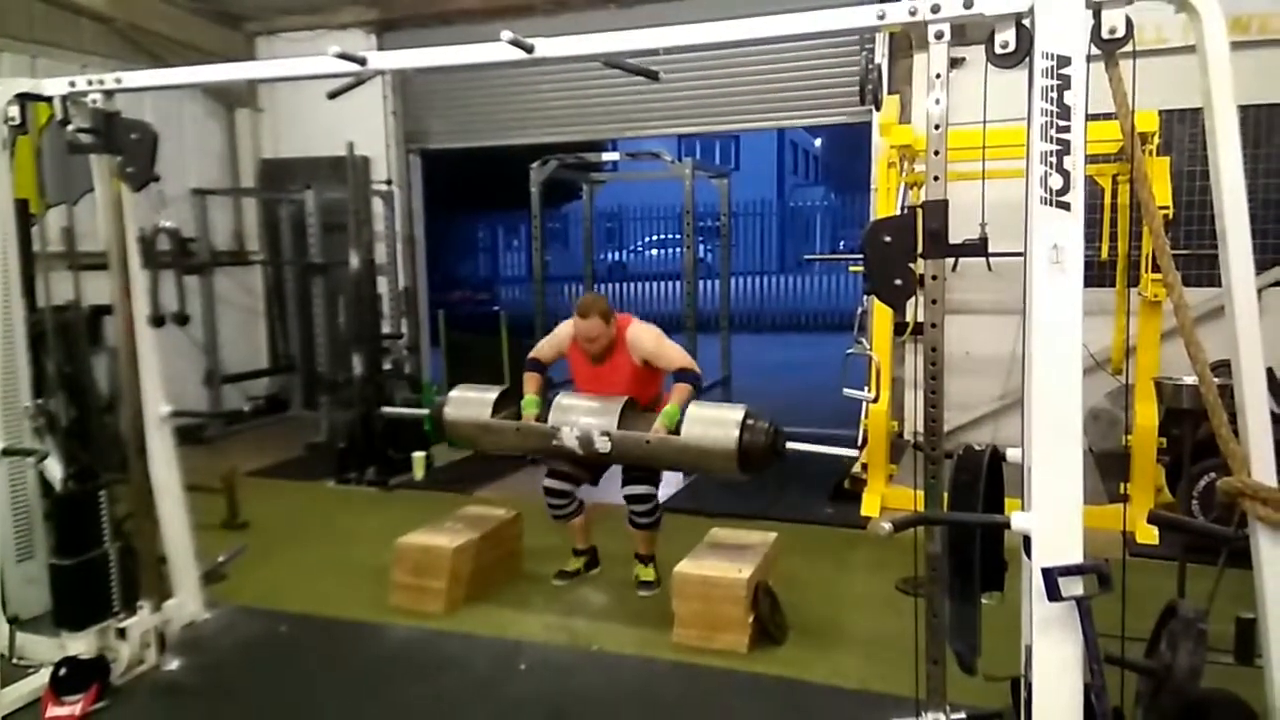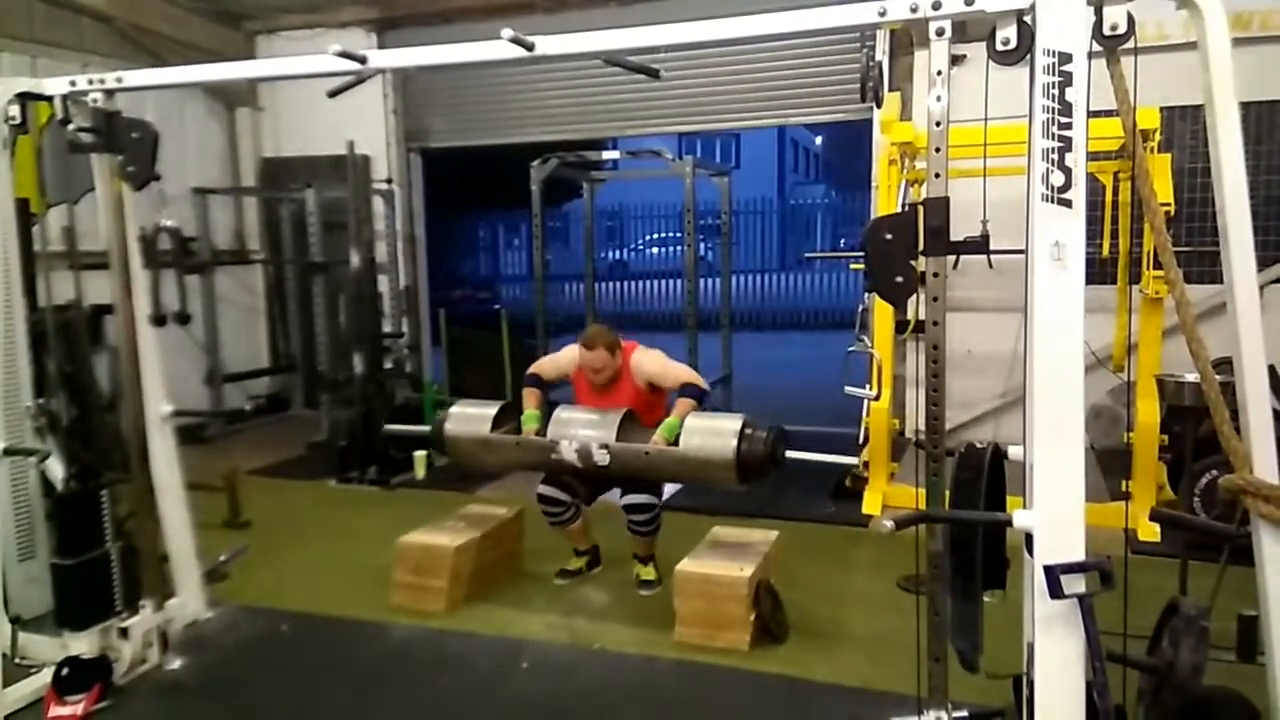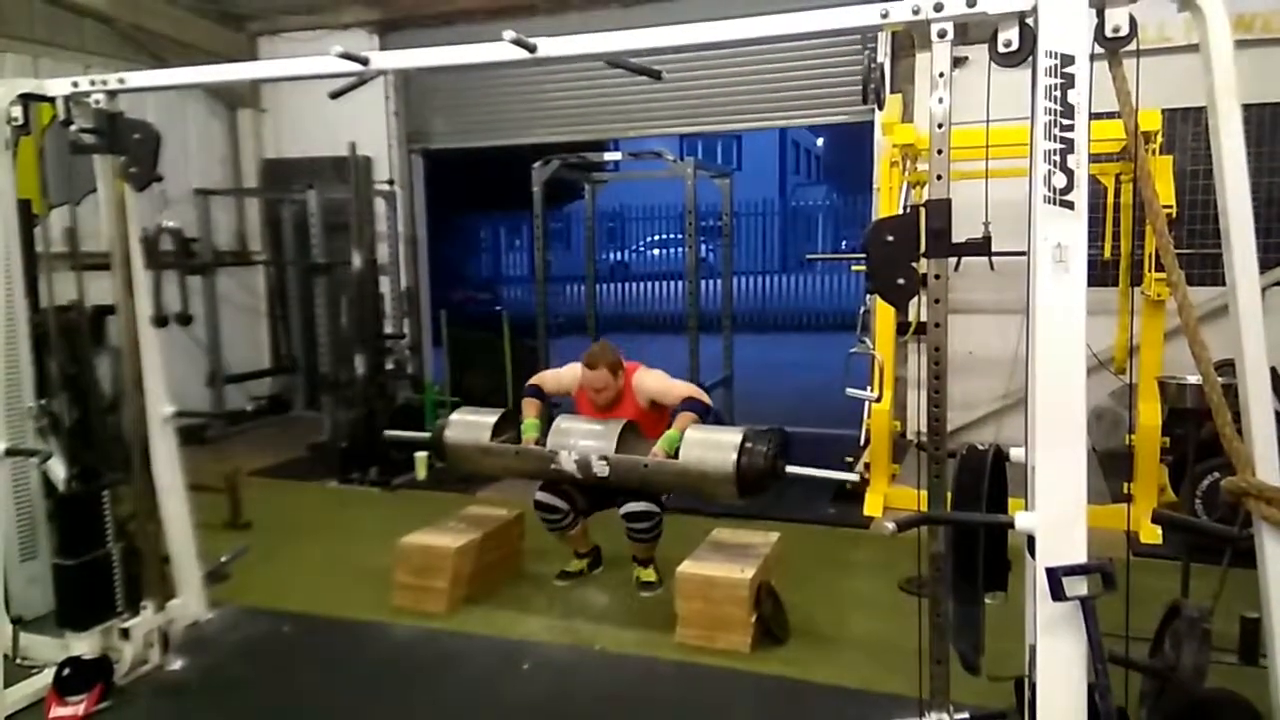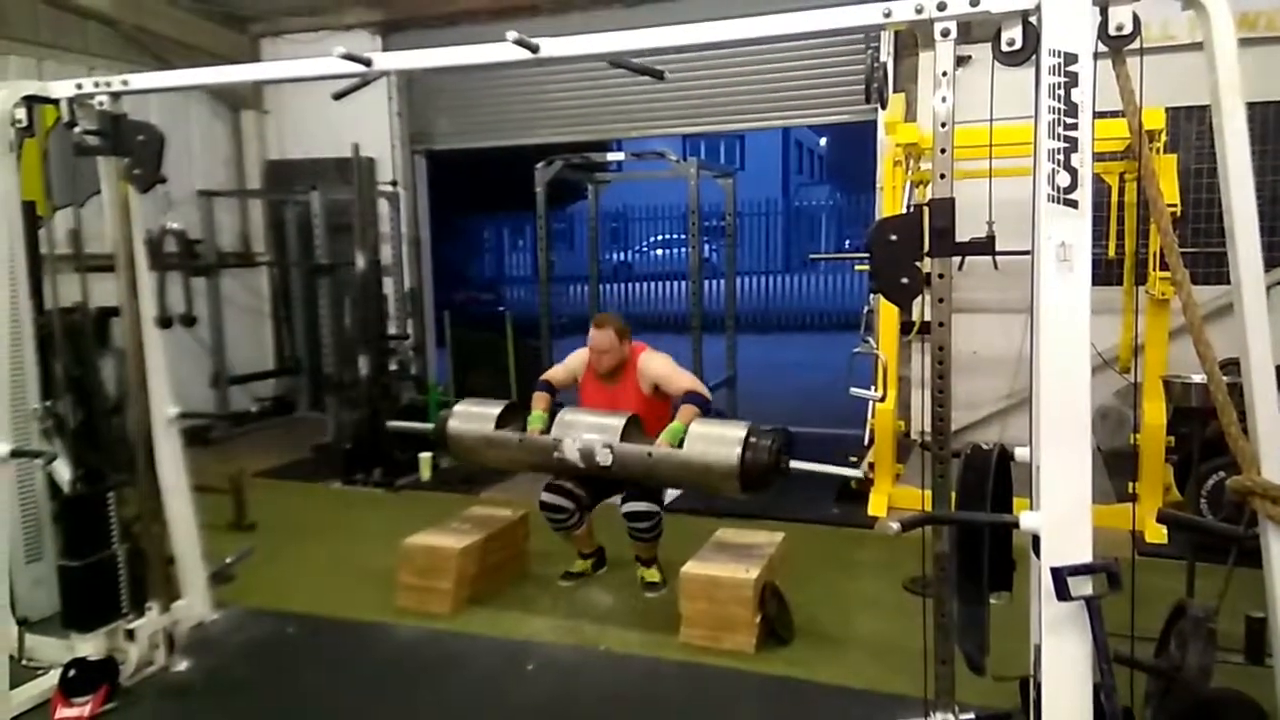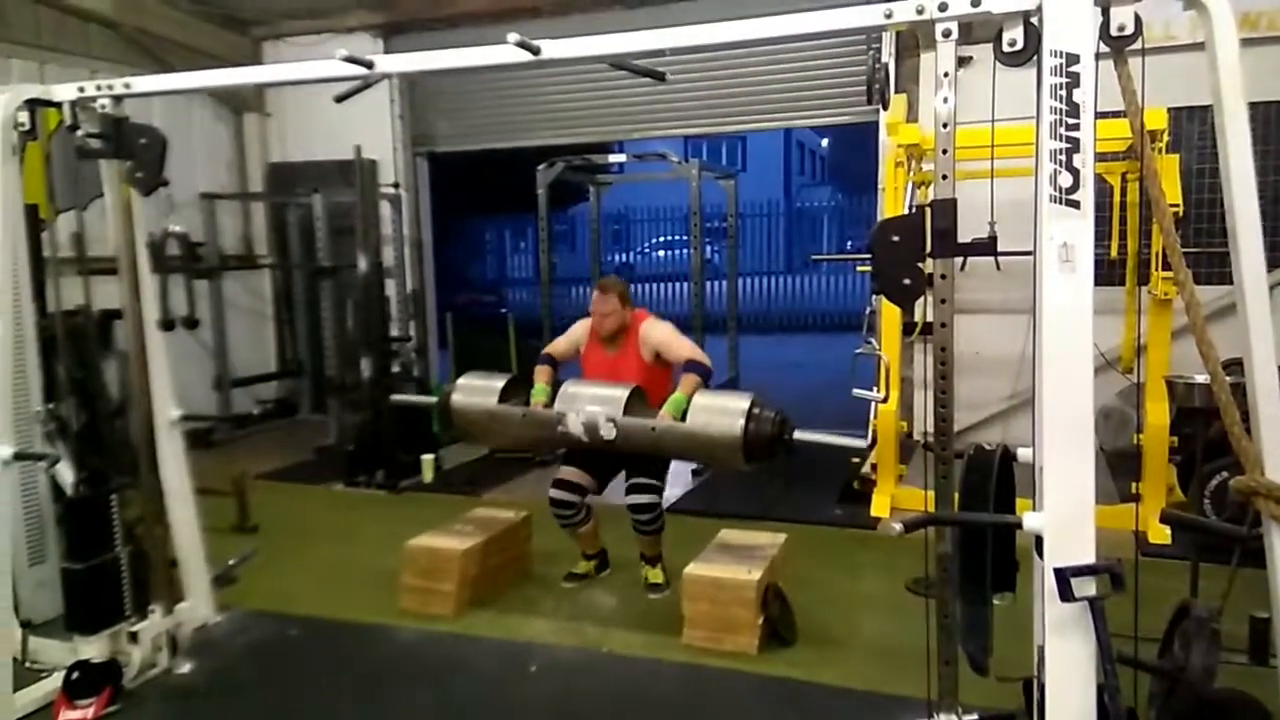
dt=0.2s
person 1, frame 1
left shoulder: (637, 336)
right shoulder: (567, 332)
left elbow: (689, 370)
right elbow: (536, 359)
left wrist: (668, 417)
right wrist: (531, 402)
left knee: (639, 493)
right knee: (555, 485)
left ankle: (645, 561)
right ankle: (585, 555)
person 1, frame 2
left shoulder: (641, 363)
right shoulder: (572, 358)
left elbow: (697, 385)
right elbow: (535, 373)
left wrist: (668, 429)
right wrist: (531, 416)
left knee: (639, 502)
right knee: (549, 493)
left ankle: (644, 561)
right ankle: (586, 554)
person 1, frame 3
left shoulder: (644, 382)
right shoulder: (575, 376)
left elbow: (700, 401)
right elbow: (535, 385)
left wrist: (669, 441)
right wrist: (530, 425)
left knee: (638, 511)
right knee: (546, 500)
left ankle: (644, 563)
right ankle: (587, 555)
person 1, frame 4
left shoulder: (649, 364)
right shoulder: (581, 360)
left elbow: (698, 394)
right elbow: (547, 382)
left wrist: (672, 434)
right wrist: (537, 419)
left knee: (639, 510)
right knee: (553, 500)
left ankle: (648, 563)
right ankle: (591, 556)
person 1, frame 5
left shoulder: (651, 331)
right shoulder: (583, 330)
left elbow: (699, 364)
right elbow: (549, 356)
left wrist: (675, 405)
right wrist: (540, 391)
left knee: (642, 501)
right knee: (563, 495)
left ankle: (652, 563)
right ankle: (594, 558)
